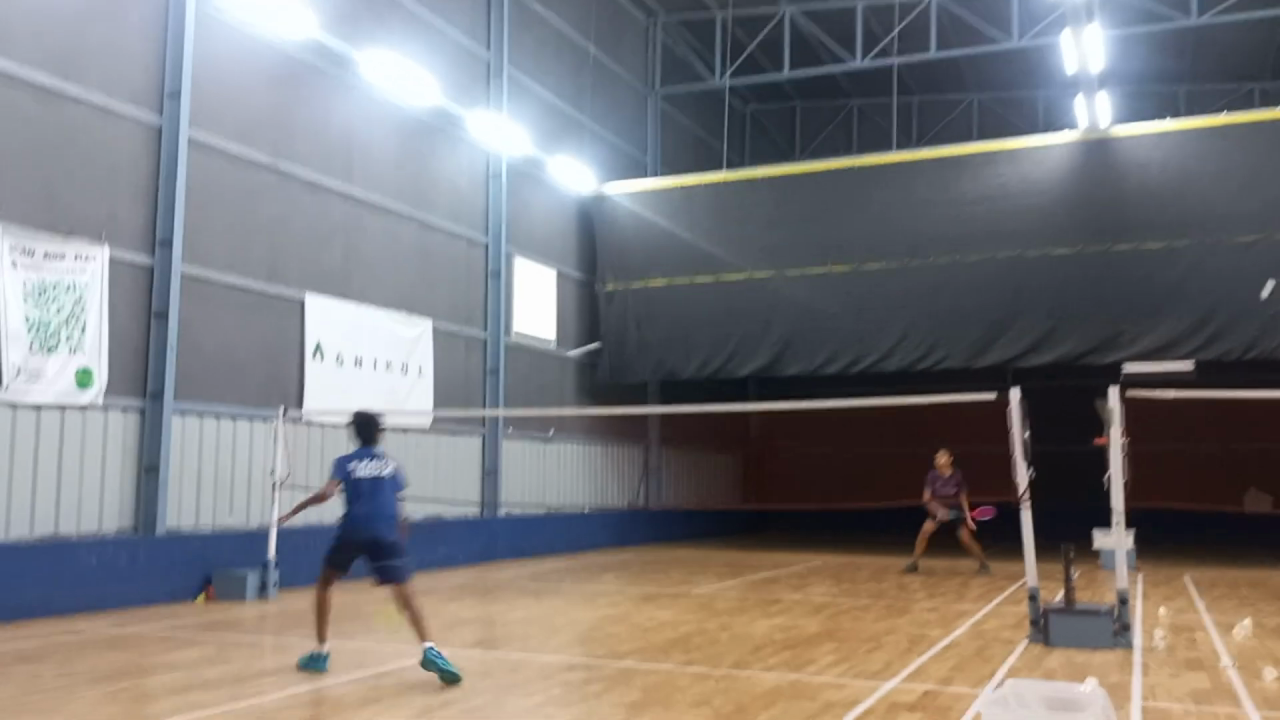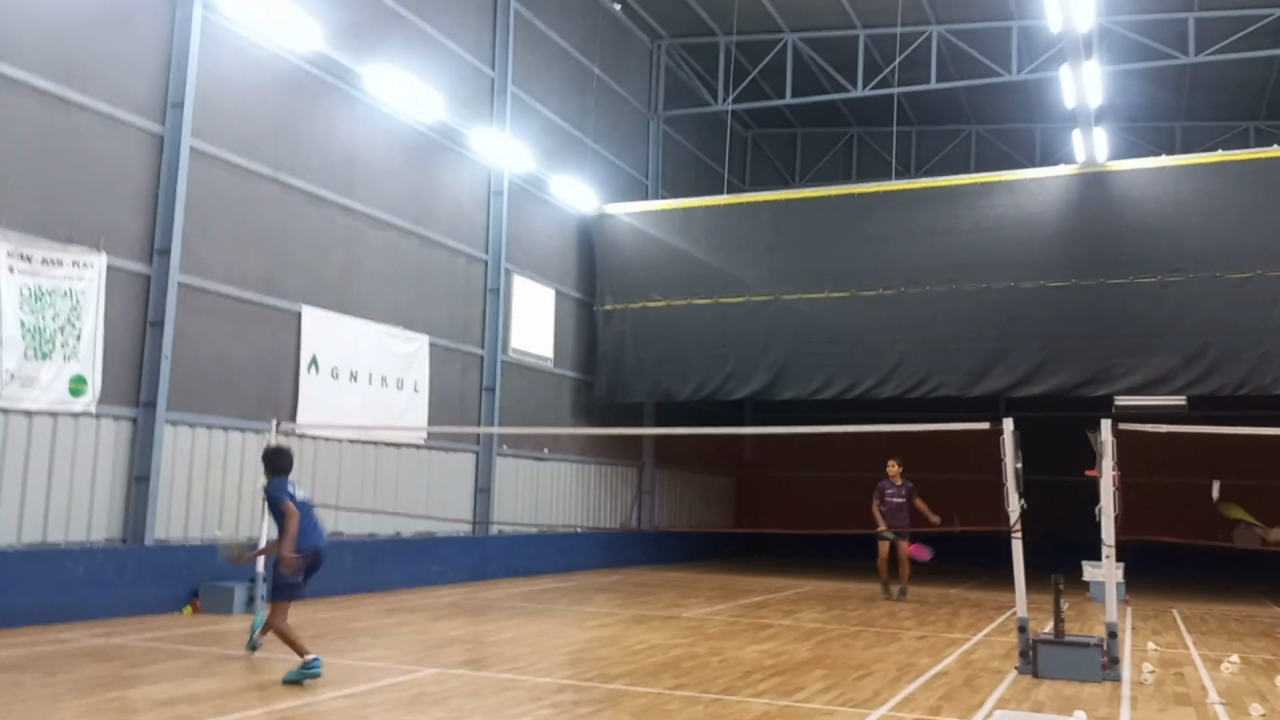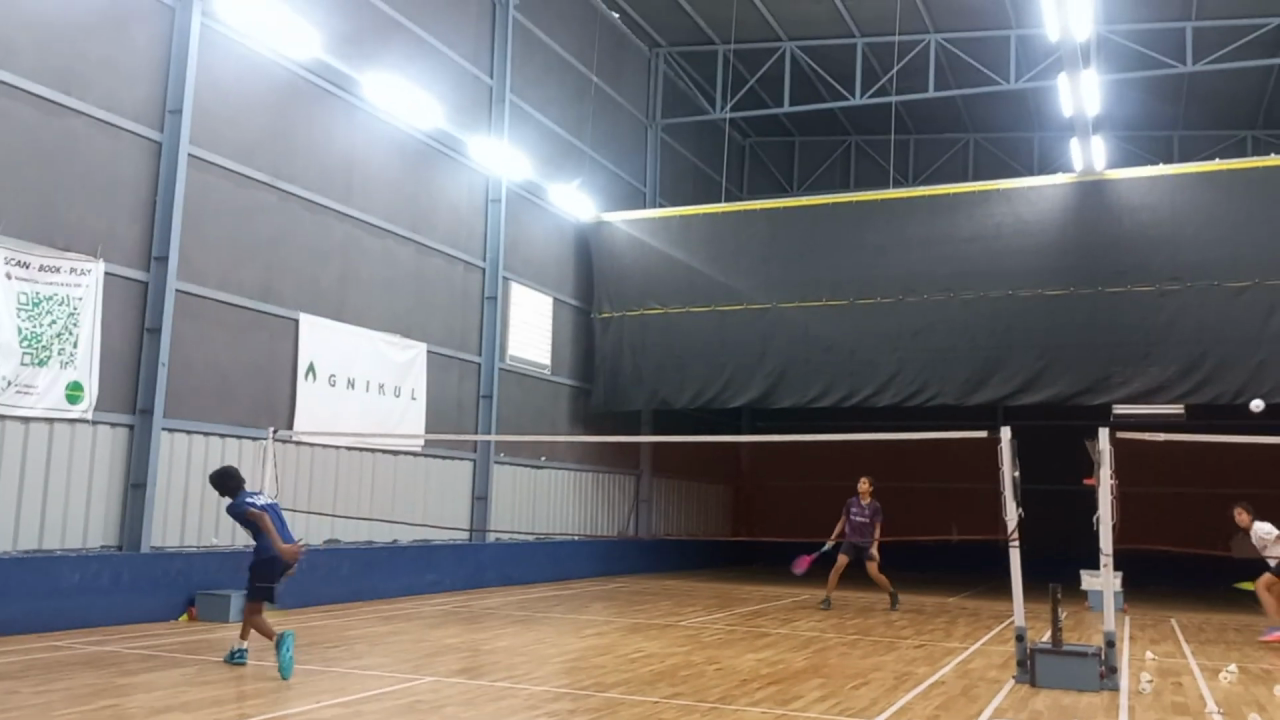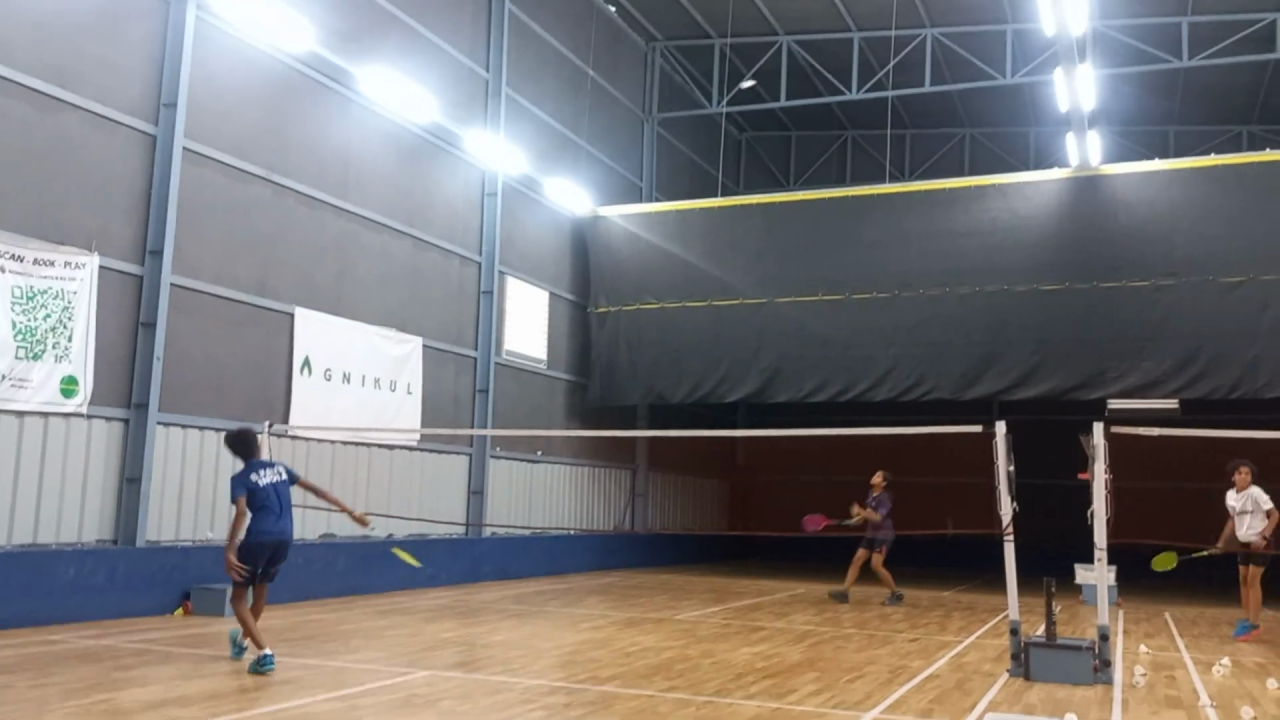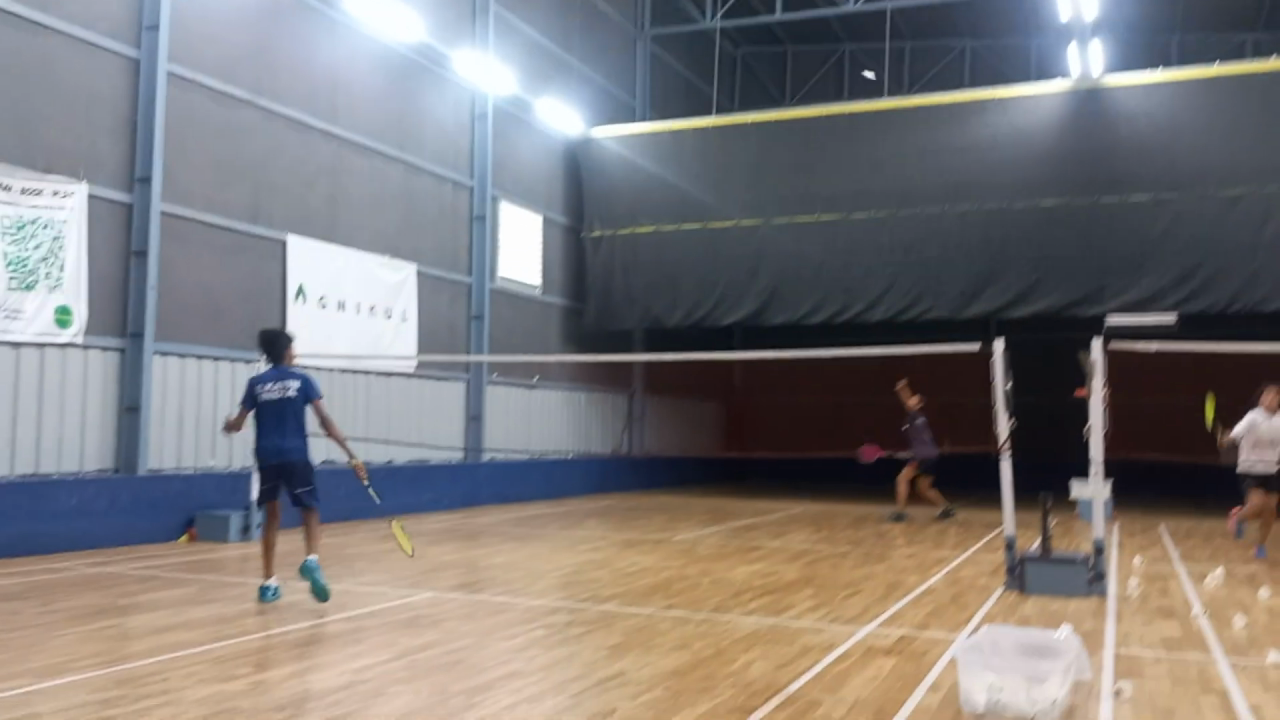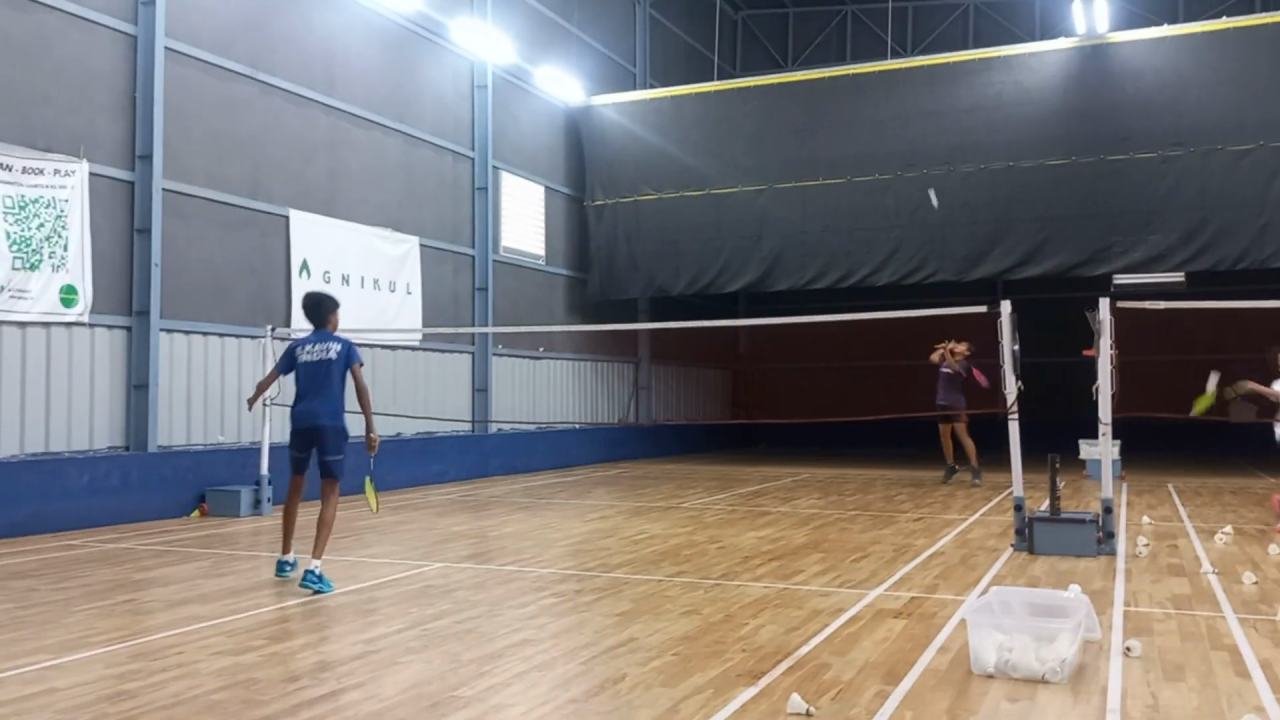
dt=0.4s
person 1, frame 1
left shoulder: (345, 462)
right shoulder: (391, 465)
left elbow: (326, 494)
right elbow: (397, 512)
left wrist: (294, 511)
right wrist: (399, 545)
left hip: (351, 533)
right hip: (383, 536)
left knee: (324, 585)
right knee: (406, 600)
left ankle: (320, 653)
right ankle: (429, 651)
person 1, frame 2
left shoulder: (274, 487)
right shoulder: (294, 489)
left elbow: (292, 513)
left wrist: (285, 549)
right wrist: (257, 554)
left hip: (298, 551)
right hip: (314, 550)
left knee: (278, 619)
right knee: (280, 600)
left ankle: (310, 661)
right ankle: (261, 636)
person 1, frame 3
left shoulder: (235, 506)
right shoulder: (261, 497)
left elbow: (261, 517)
left wrist: (279, 546)
left hip: (270, 554)
right hip: (286, 551)
left knee: (254, 614)
right knee: (253, 597)
left ankle: (280, 639)
right ankle: (240, 648)
person 1, frame 4
left shoulder: (241, 479)
right shoulder: (281, 469)
left elbow: (242, 513)
right elbow: (316, 490)
left wrist: (230, 551)
right wrist: (350, 511)
left hip: (259, 539)
right hip: (284, 538)
left knee: (239, 598)
right knee: (260, 588)
left ankle: (265, 653)
right ankle: (244, 640)
person 1, frame 5
left shoulder: (256, 383)
right shoulder: (302, 380)
left elbow: (238, 424)
right elbow: (325, 421)
left wrist: (228, 426)
right wrist: (350, 454)
left hip: (268, 458)
right hip: (296, 457)
left knee: (272, 518)
right knee: (311, 519)
left ankle: (269, 583)
right ankle: (311, 560)
person 1, frame 6
left shoulder: (297, 347)
right shoulder: (345, 346)
left elbow: (267, 382)
right elbow: (360, 387)
left wrist: (254, 397)
right wrist: (370, 427)
left hip: (301, 423)
right hip: (330, 423)
left knee: (295, 490)
right knee: (330, 495)
left ankle: (286, 558)
right ankle: (314, 568)
